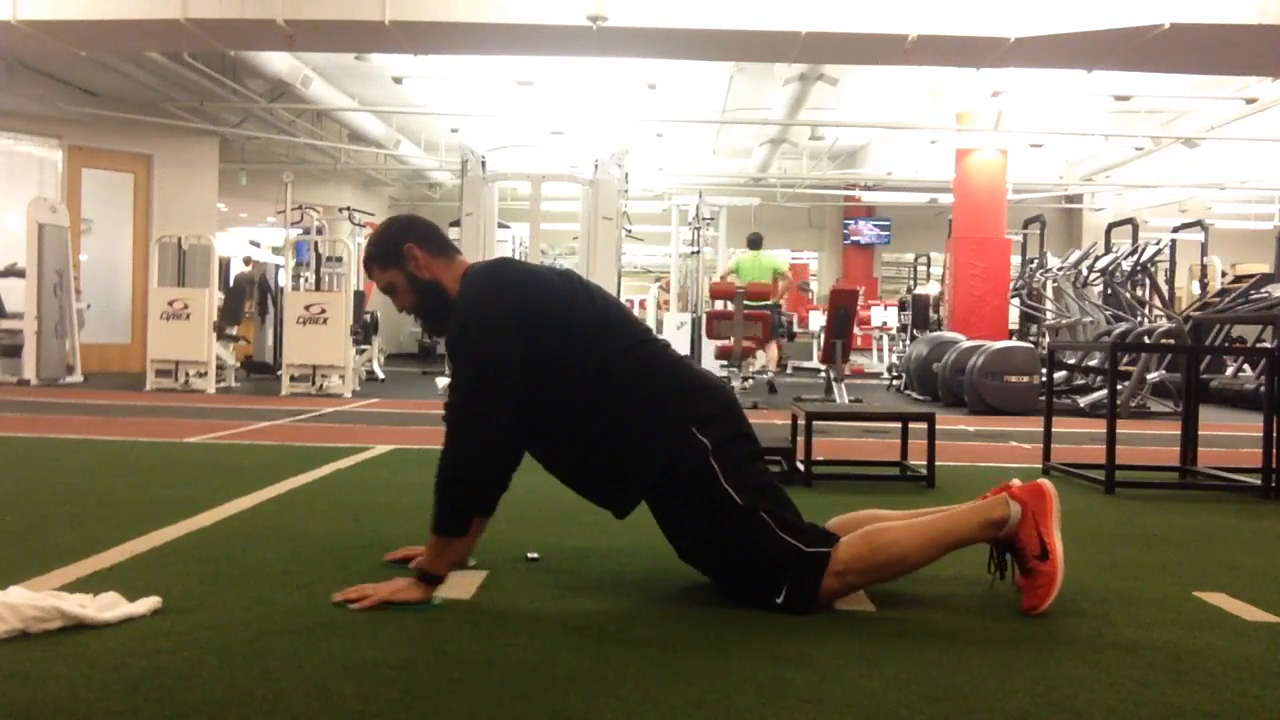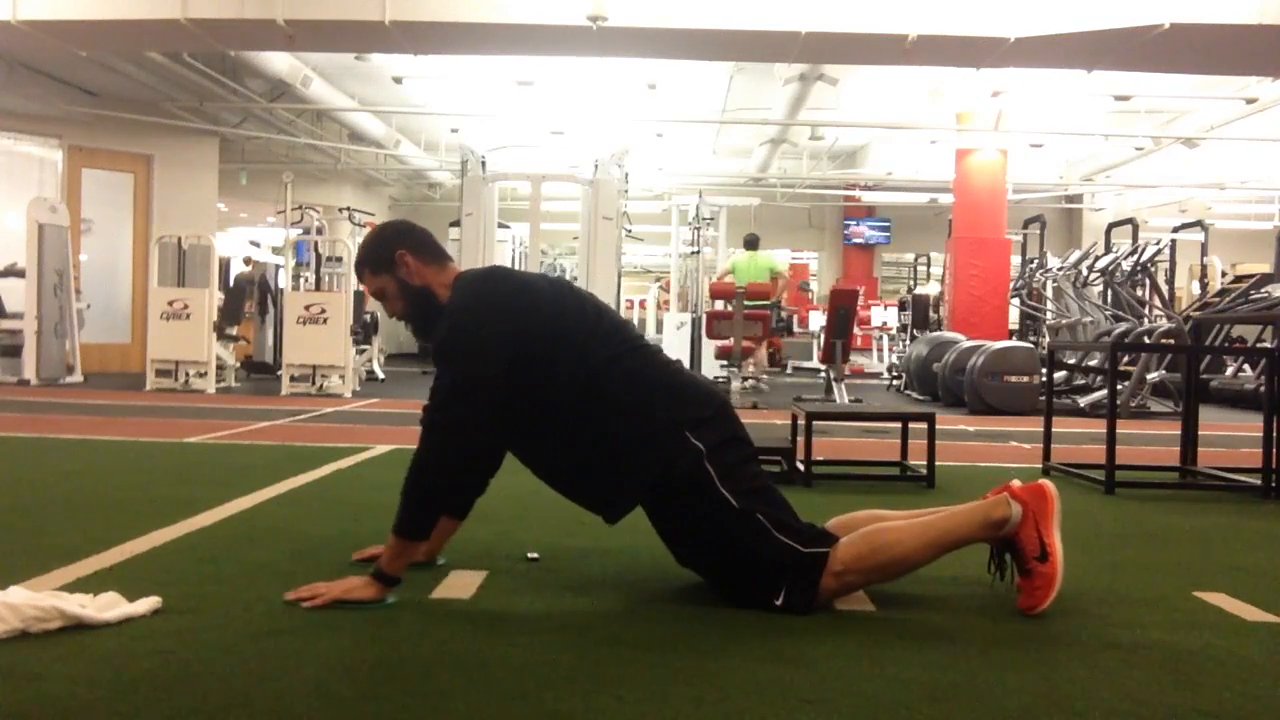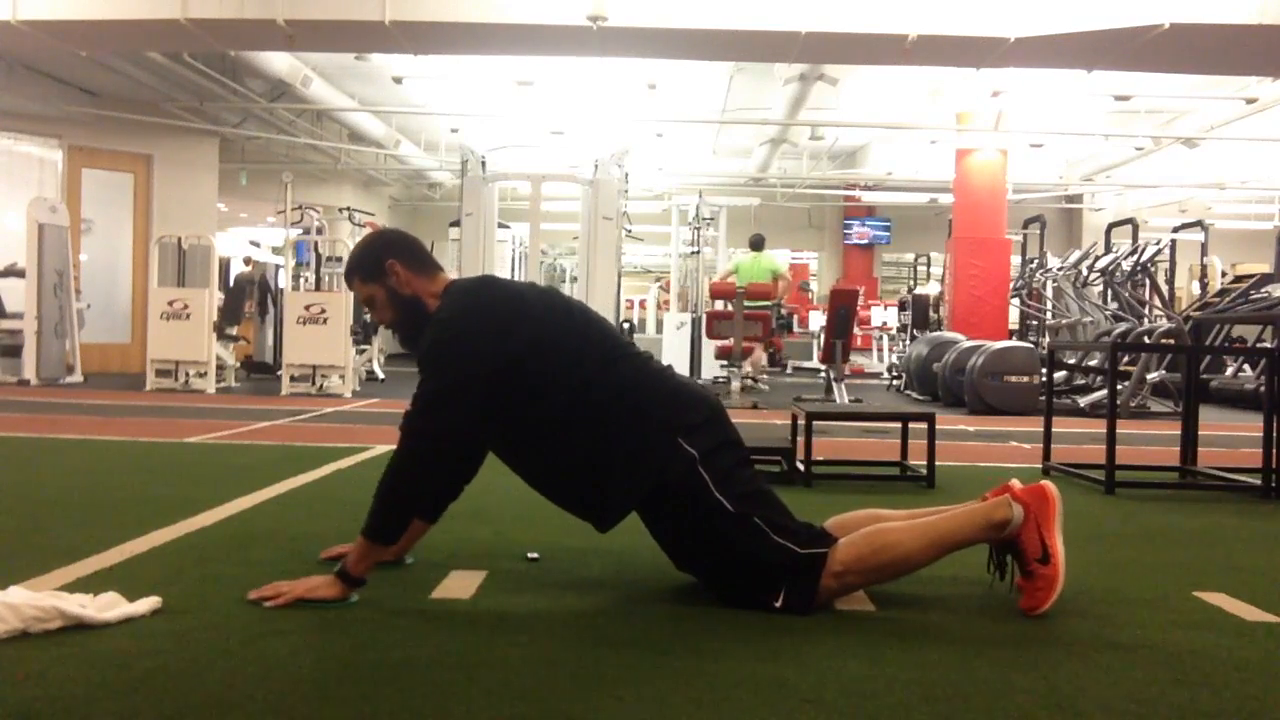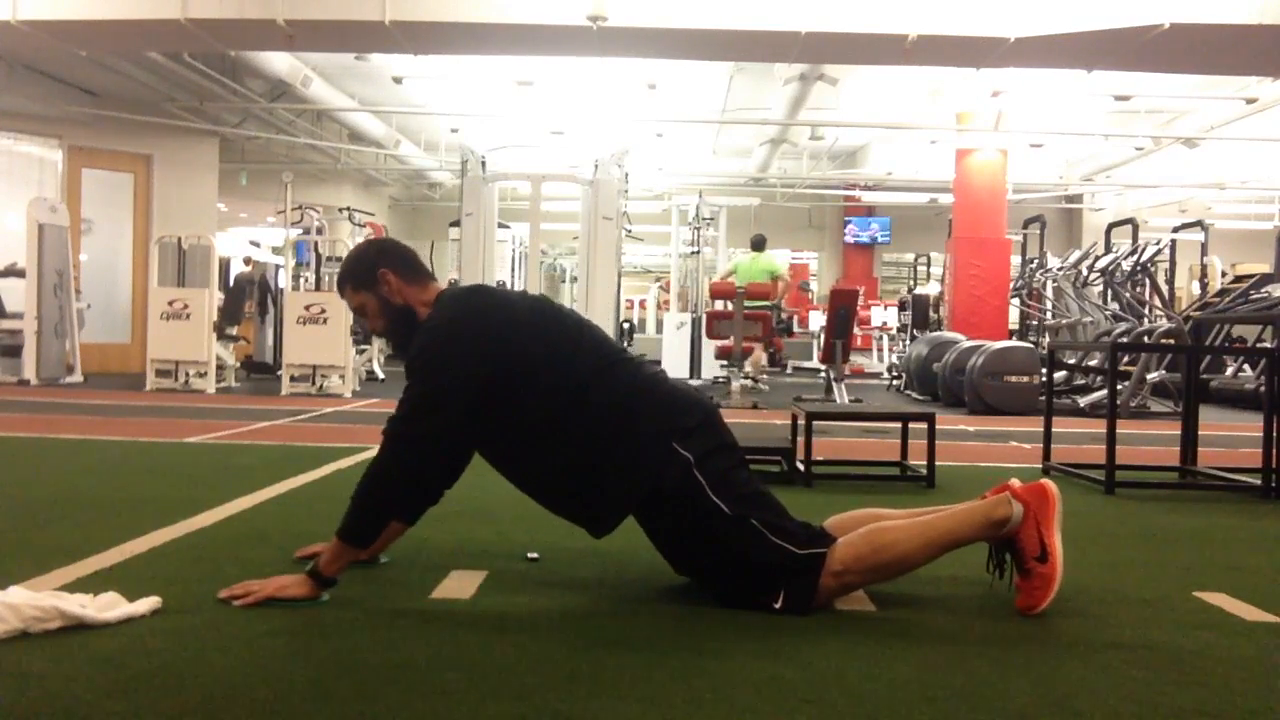
dt=0.3s
person 1, frame 1
left shoulder: (483, 305)
right shoulder: (505, 297)
left elbow: (474, 444)
right elbow: (497, 444)
left wrist: (427, 574)
right wrist: (452, 545)
left hip: (683, 442)
right hip: (681, 439)
left knee: (813, 578)
right knee: (812, 547)
left ankle: (1007, 514)
right ankle: (995, 508)
person 1, frame 2
left shoulder: (476, 312)
right shoulder: (493, 305)
left elbow: (447, 447)
right elbow: (473, 451)
left wrist: (383, 576)
right wrist: (423, 545)
left hip: (676, 446)
right hip: (674, 443)
left knee: (811, 578)
right knee: (808, 549)
left ankle: (1007, 513)
right ankle: (995, 511)
person 1, frame 3
left shoulder: (464, 326)
right shoulder: (483, 316)
left elbow: (426, 453)
right elbow: (449, 459)
left wrist: (349, 574)
right wrist: (386, 544)
left hip: (672, 453)
right hip: (671, 449)
left knee: (811, 578)
right knee: (807, 547)
left ankle: (1010, 514)
right ankle: (991, 511)
person 1, frame 4
left shoulder: (455, 334)
right shoulder: (472, 326)
left elbow: (406, 457)
right elbow: (431, 463)
left wrist: (319, 575)
right wrist: (362, 543)
left hip: (666, 457)
right hip: (666, 452)
left knee: (813, 575)
right knee: (806, 548)
left ankle: (1006, 512)
right ankle: (996, 510)
